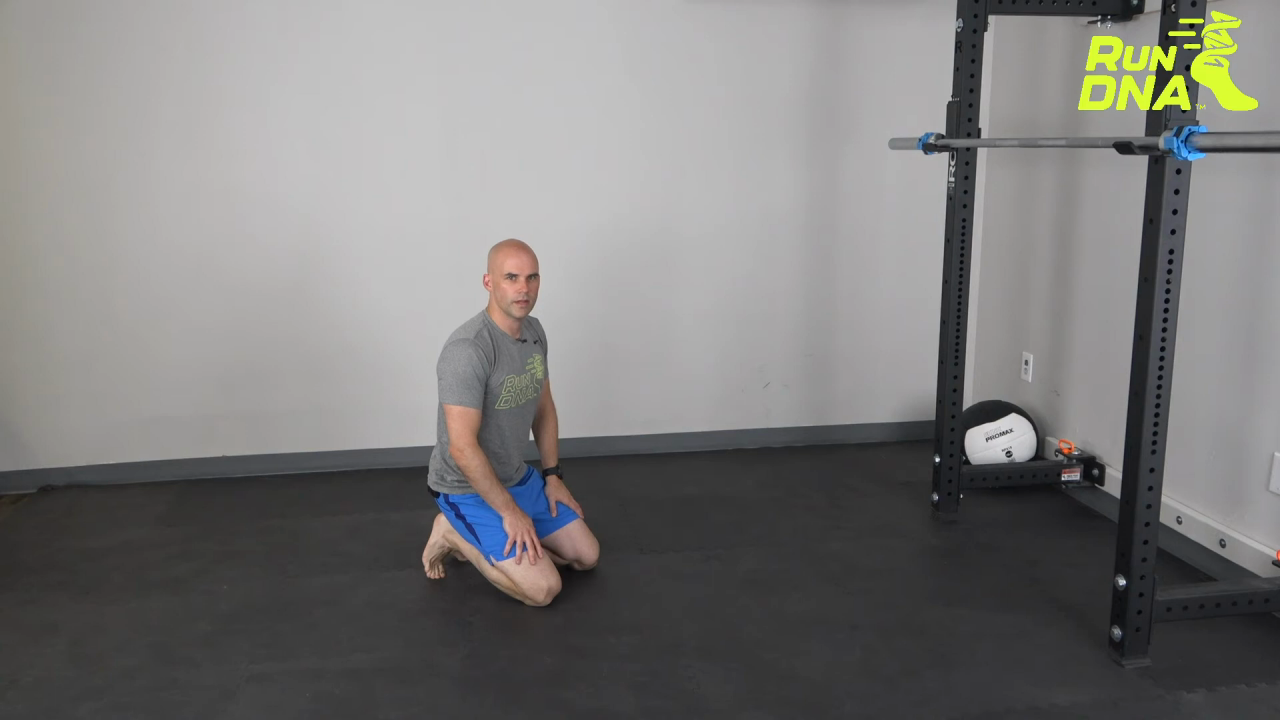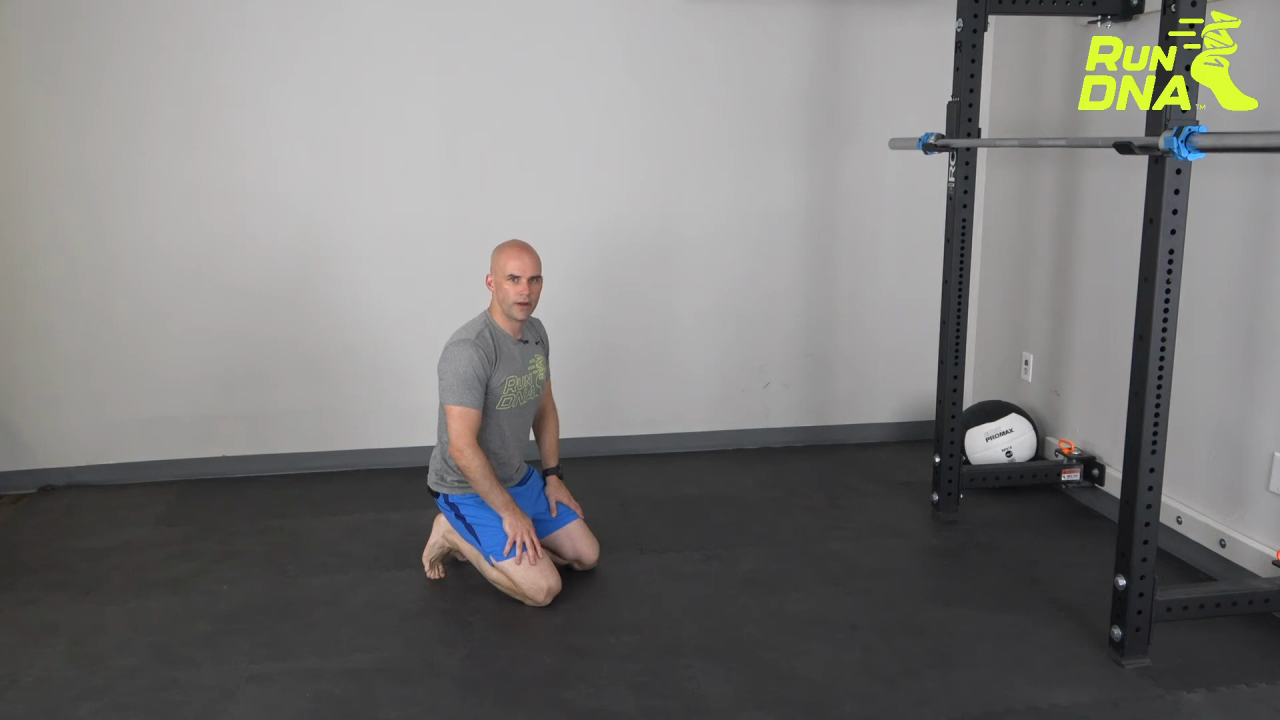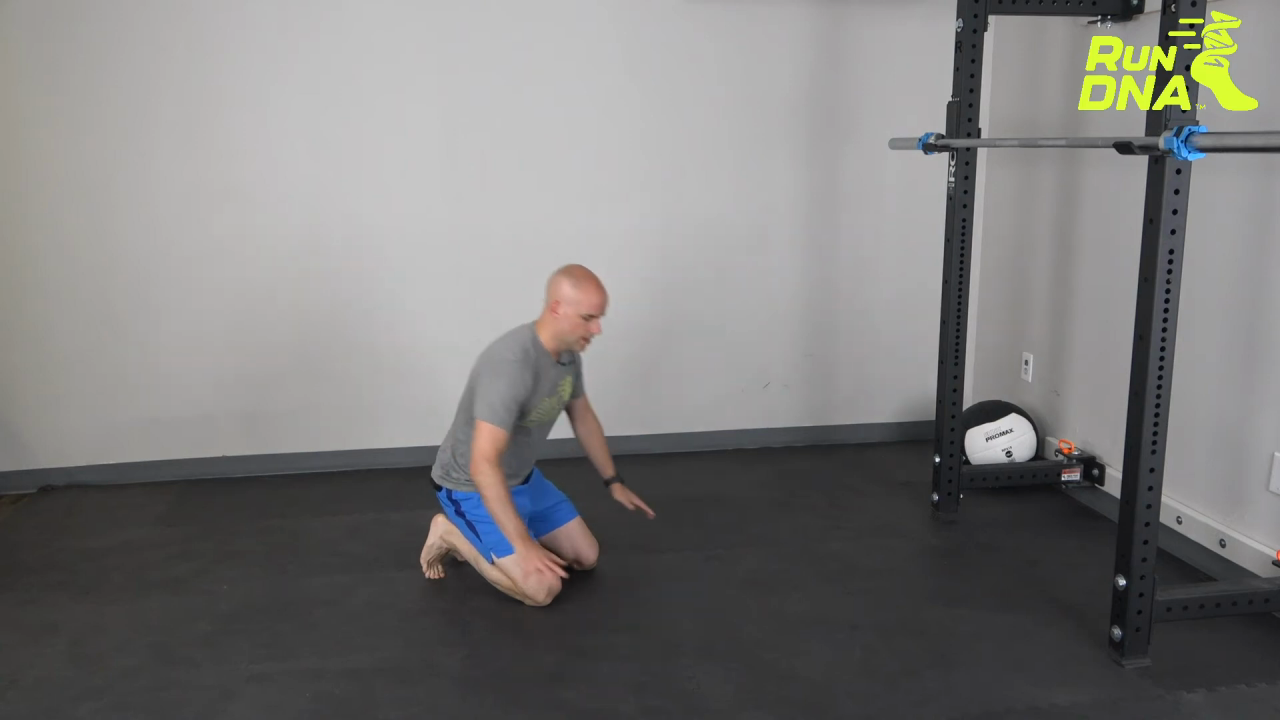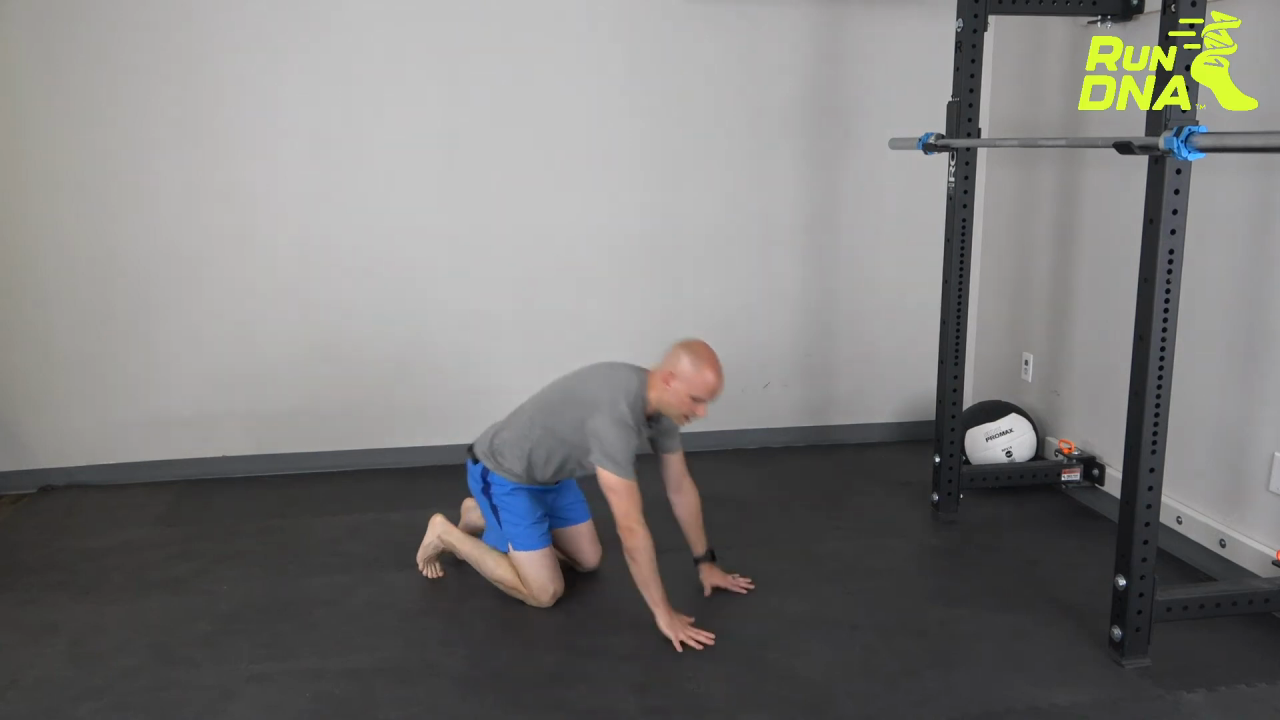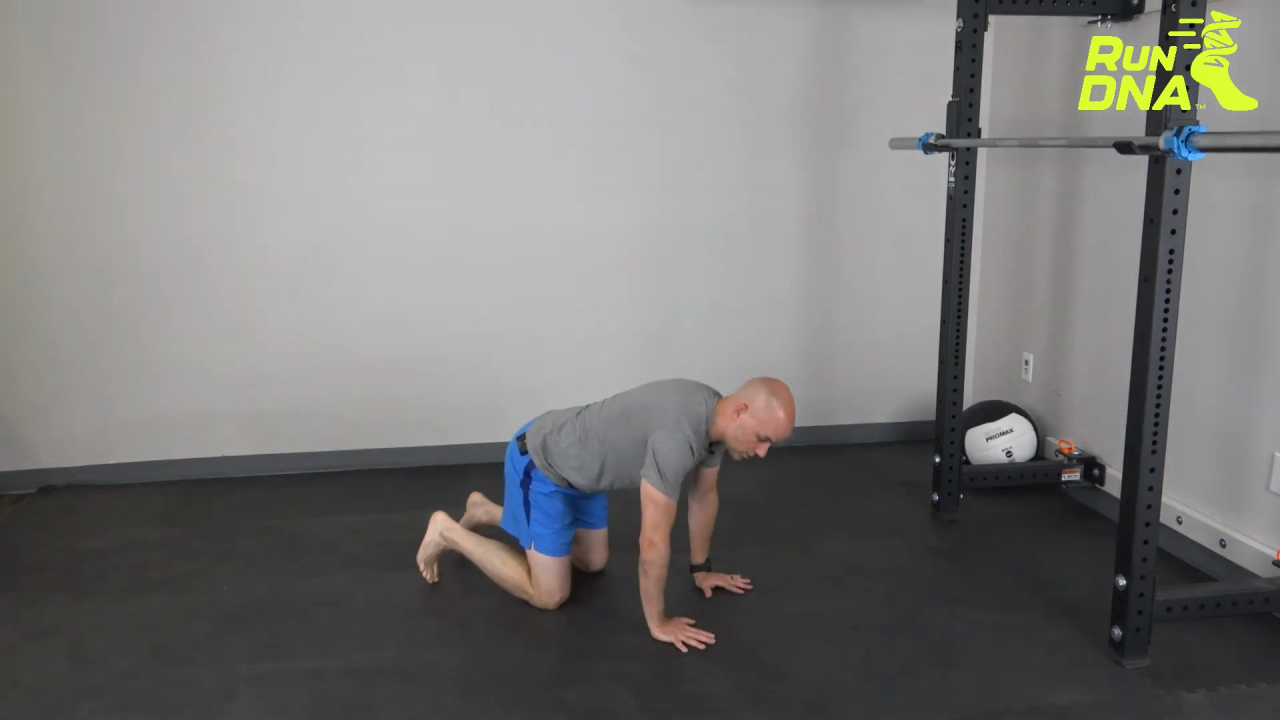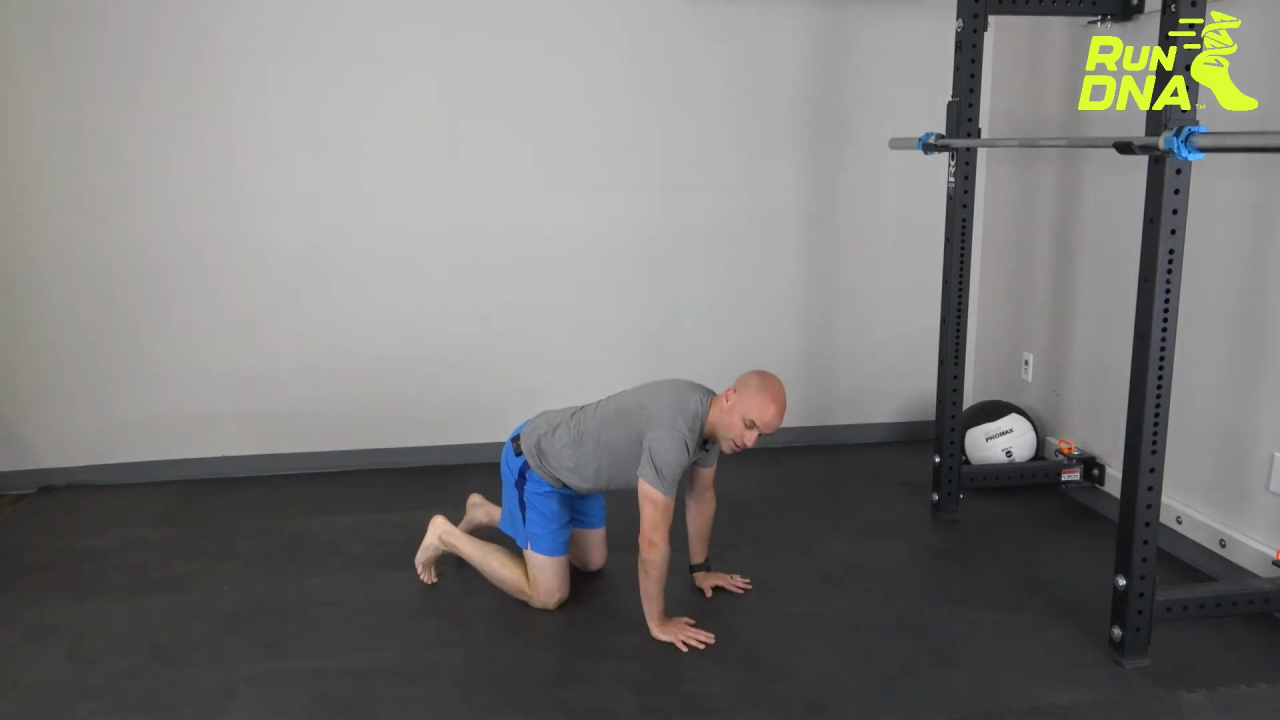
dt=0.7s
person 1, frame 1
left shoulder: (534, 332)
right shoulder: (468, 350)
left elbow: (543, 408)
right elbow: (463, 448)
left wrist: (553, 476)
right wrist: (510, 512)
left hip: (519, 477)
right hip: (469, 490)
left knee: (586, 556)
right knee: (543, 588)
left ankle: (477, 538)
right ankle: (454, 533)
person 1, frame 2
left shoulder: (536, 333)
right shoulder: (469, 351)
left elbow: (545, 409)
right elbow: (462, 448)
left wrist: (552, 476)
right wrist: (509, 512)
left hip: (520, 478)
right hip: (469, 490)
left knee: (586, 556)
right knee: (543, 588)
left ankle: (488, 538)
right ankle: (454, 535)
person 1, frame 3
left shoulder: (568, 353)
right shoulder: (511, 366)
left elbow: (583, 418)
right elbow: (483, 464)
left wrist: (613, 482)
right wrist: (522, 545)
left hip: (524, 479)
right hip: (473, 487)
left knee: (586, 557)
right knee: (543, 589)
left ankle: (499, 529)
right ankle: (453, 533)
person 1, frame 4
left shoulder: (662, 405)
right shoulder: (615, 415)
left elbow: (680, 486)
right elbow: (631, 527)
left wrist: (705, 560)
right wrist: (663, 613)
left hip: (549, 470)
right hip: (503, 472)
left knee: (588, 560)
right knee: (544, 592)
left ankle: (482, 519)
right ankle: (446, 535)
person 1, frame 5
left shoulder: (714, 415)
right shoulder: (679, 436)
left elbow: (704, 496)
right elbow: (653, 542)
left wrist: (701, 569)
right wrist: (658, 622)
left hip: (574, 461)
right hip: (540, 464)
left knee: (593, 563)
right knee: (549, 594)
left ankle: (485, 511)
right ankle: (449, 533)
person 1, frame 6
left shoulder: (711, 417)
right shoulder: (674, 434)
left elbow: (701, 495)
right elbow: (653, 541)
left wrist: (701, 569)
right wrist: (658, 622)
left hip: (573, 465)
right hip: (535, 463)
left knee: (592, 563)
right knee: (548, 595)
left ankle: (487, 513)
right ankle: (446, 537)
